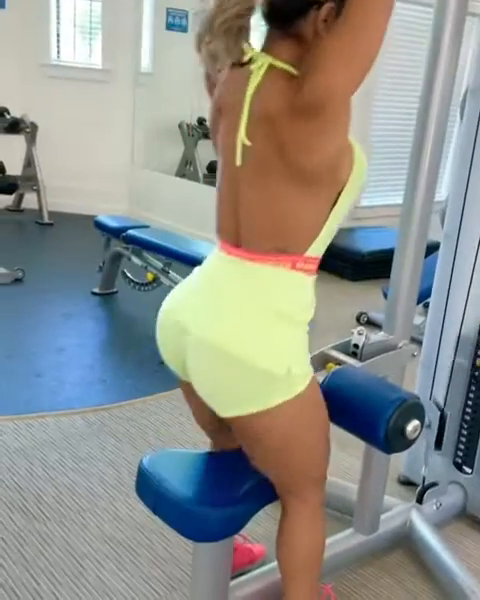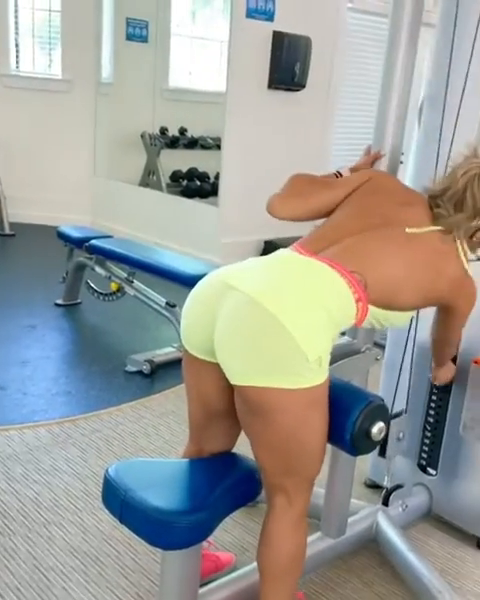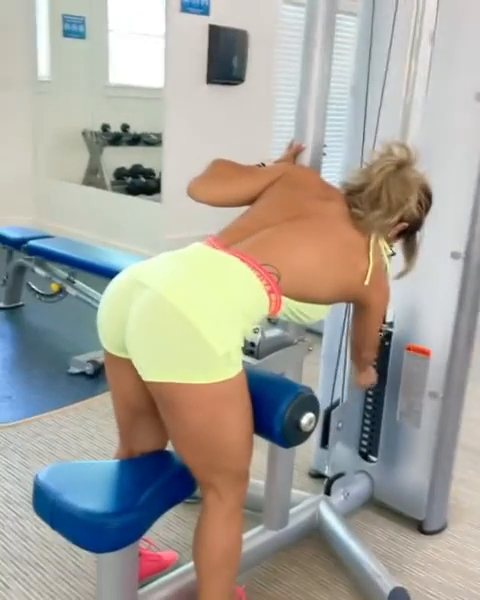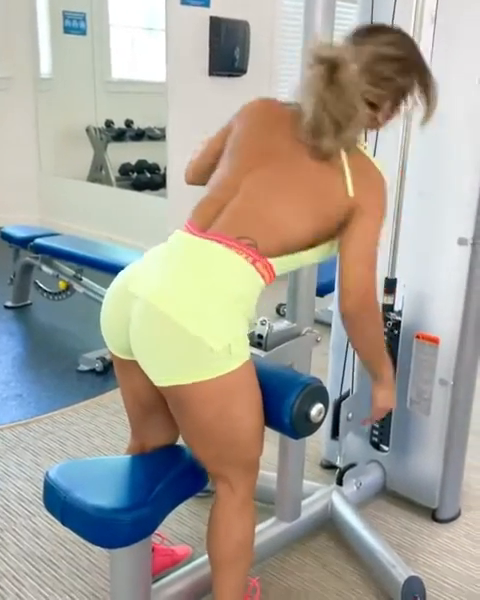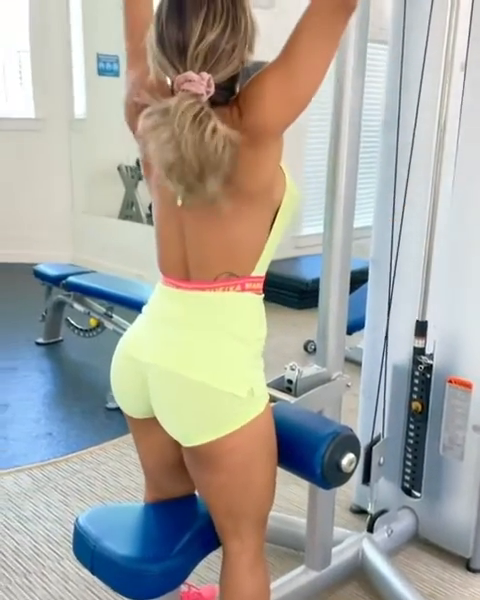
dt=1s
person 1, frame 1
left shoulder: (230, 79)
right shoulder: (310, 104)
left hip: (189, 311)
right hip: (251, 340)
left knee: (228, 447)
right knee: (304, 493)
person 1, frame 2
left shoulder: (384, 186)
left elbow: (282, 204)
right wrist: (443, 366)
left hip: (215, 290)
right hip: (281, 326)
left knee: (204, 452)
right knee: (290, 496)
person 1, frame 3
left shoulder: (302, 180)
right shoulder: (370, 271)
left elbow: (202, 186)
right elbow: (363, 352)
right wrist: (364, 372)
left hip: (130, 285)
right hip: (193, 320)
left knee: (137, 451)
right knee: (225, 490)
person 1, frame 4
left shoulder: (260, 113)
right shoulder: (364, 183)
right elbow: (356, 302)
right wrist: (383, 377)
left hip: (132, 287)
right hip: (196, 319)
left knee: (149, 446)
right knee: (236, 483)
person 1, frame 5
left shoulder: (151, 119)
right shoulder: (253, 124)
left hip: (142, 351)
right hip: (213, 368)
left knee: (165, 503)
right knee: (244, 542)
